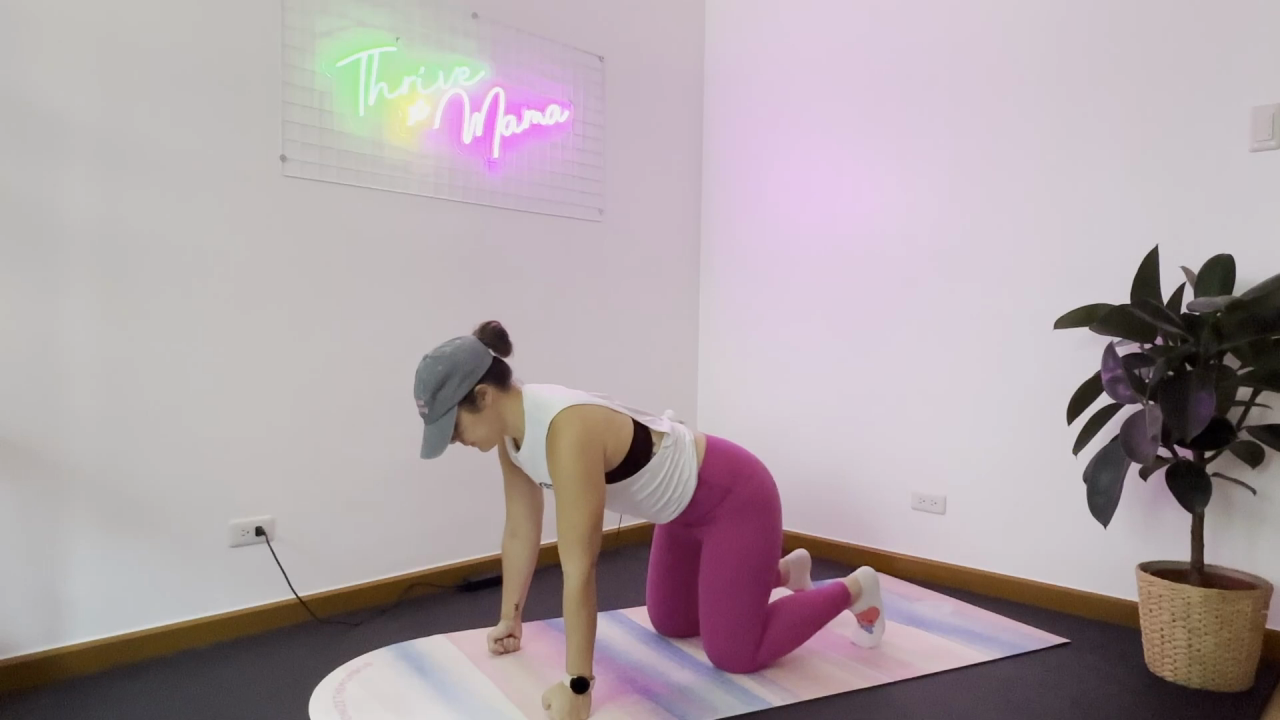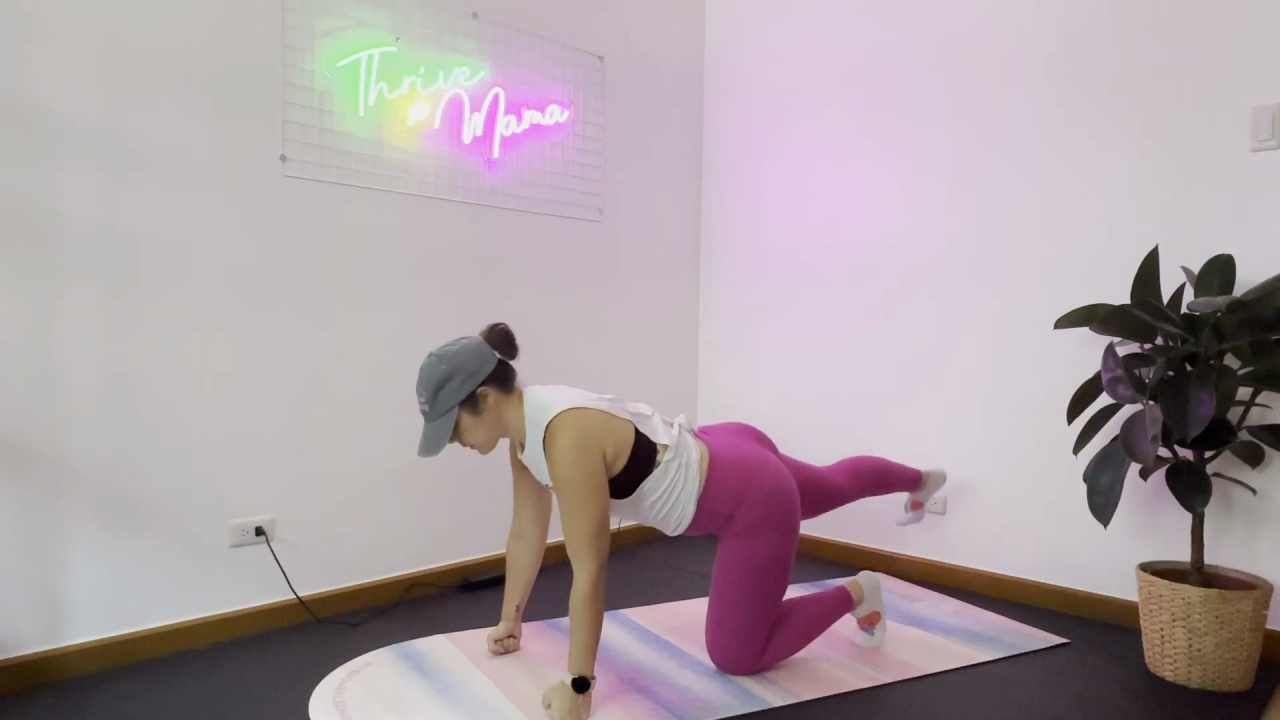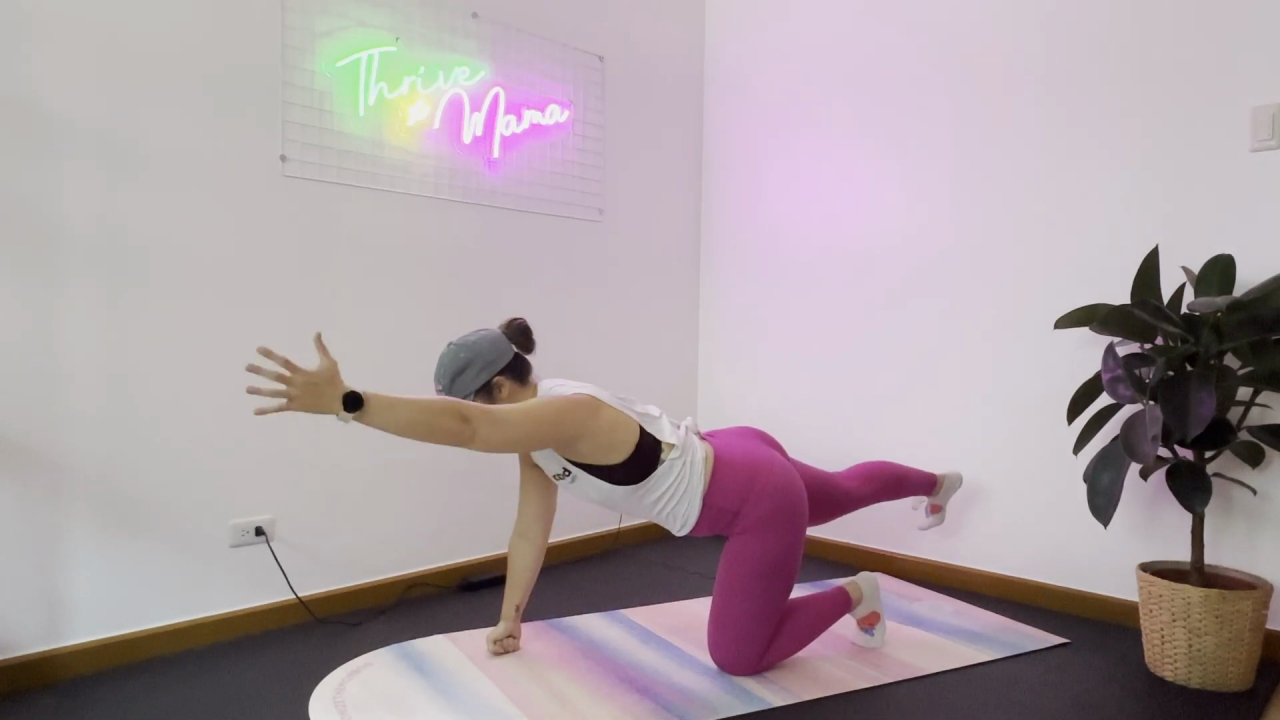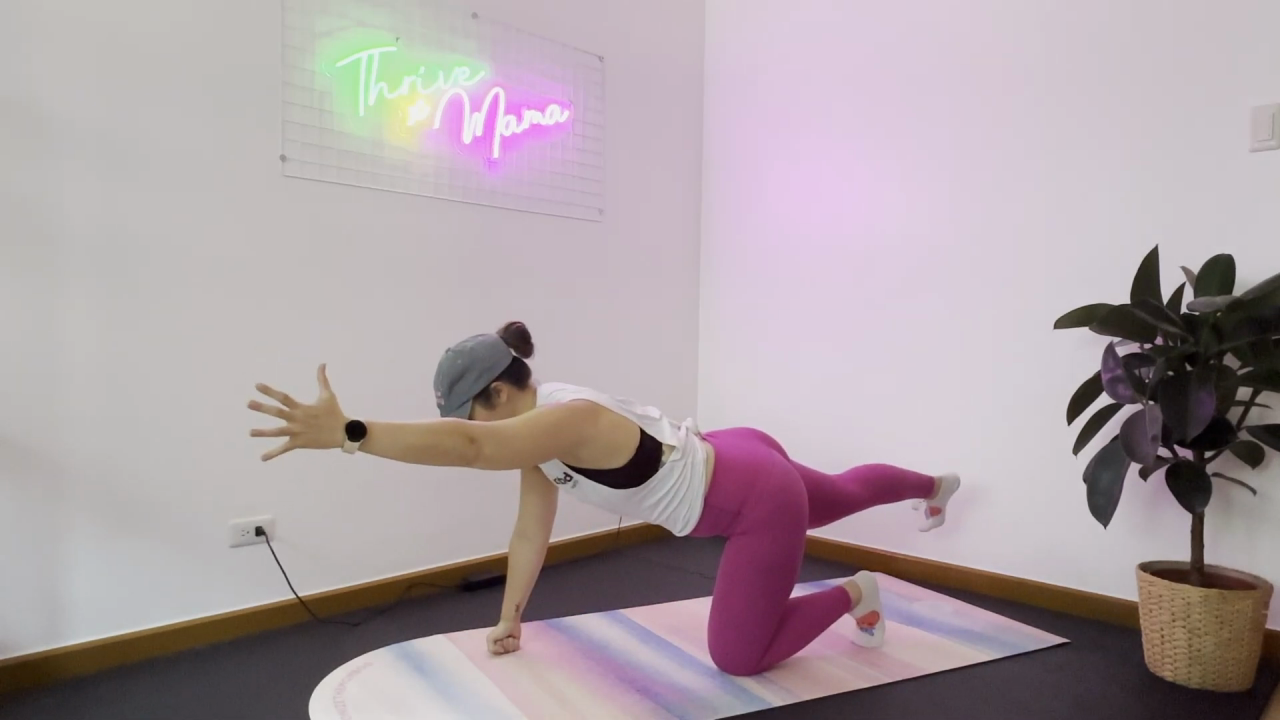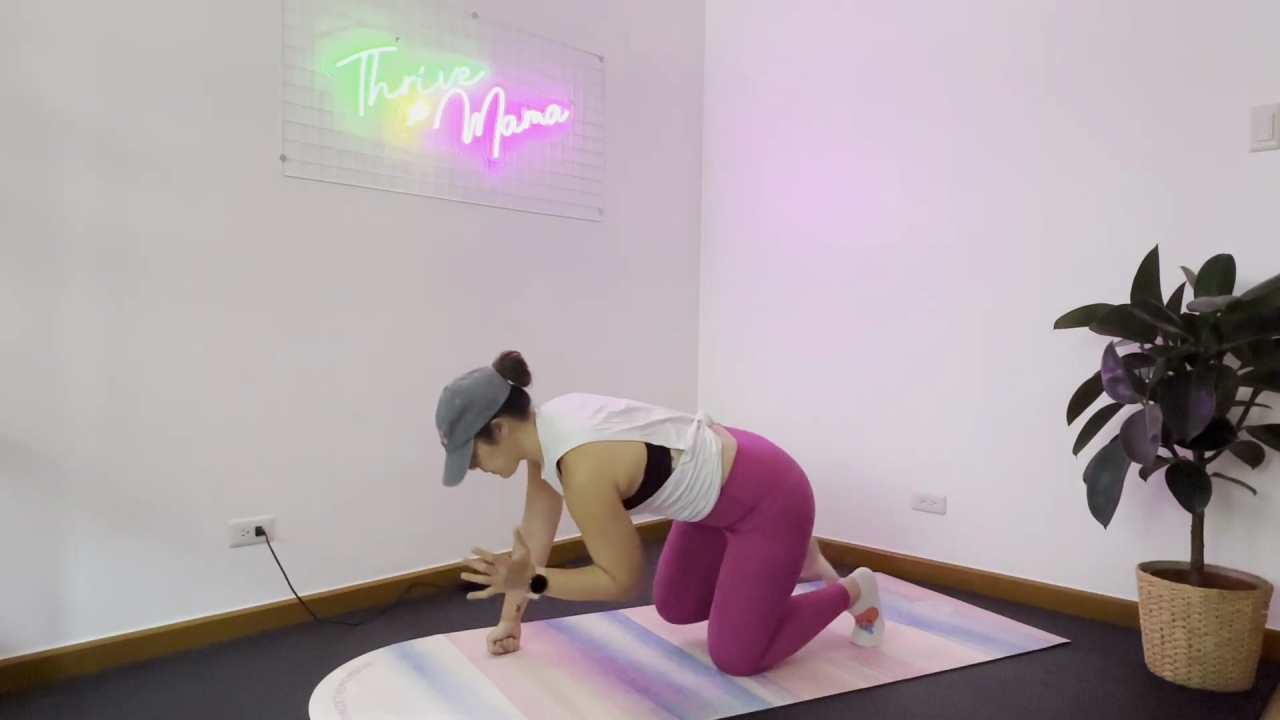
dt=1s
person 1, frame 1
left shoulder: (568, 430)
right shoulder: (512, 428)
left elbow: (579, 566)
right elbow: (520, 531)
right wrist: (509, 618)
left hip: (735, 495)
right hip: (686, 501)
left knee: (734, 654)
right knee: (669, 624)
left ankle: (855, 589)
right ankle: (781, 570)
person 1, frame 2
left shoulder: (566, 438)
right shoulder: (525, 426)
left elbow: (589, 570)
right elbow: (526, 533)
right wrist: (510, 618)
left hip: (753, 500)
right hip: (727, 454)
left knee: (736, 657)
right knee: (834, 486)
left ankle: (855, 594)
right ankle: (921, 481)
person 1, frame 3
left shoulder: (568, 415)
right shoulder: (540, 430)
left elbow: (465, 426)
right elbow: (530, 530)
left wrist: (343, 400)
right wrist: (510, 618)
left hip: (758, 499)
right hip: (734, 460)
left knee: (737, 656)
right knee: (843, 491)
left ankle: (853, 594)
right ankle: (936, 484)
person 1, frame 4
left shoulder: (570, 421)
right shoulder: (542, 426)
left elbow: (467, 448)
right elbow: (530, 531)
left wrist: (344, 432)
right wrist: (509, 619)
left hip: (760, 500)
right hip: (732, 460)
left knee: (737, 656)
right knee: (844, 495)
left ankle: (854, 593)
right ankle: (935, 486)
person 1, frame 5
left shoulder: (583, 467)
right shoulder: (544, 427)
left elbow: (622, 580)
right elbow: (535, 531)
left wrist: (528, 582)
right wrist: (510, 618)
left hip: (766, 497)
right hip: (721, 478)
left knee: (736, 657)
right knee: (676, 610)
left ankle: (851, 593)
right ankle: (793, 559)
